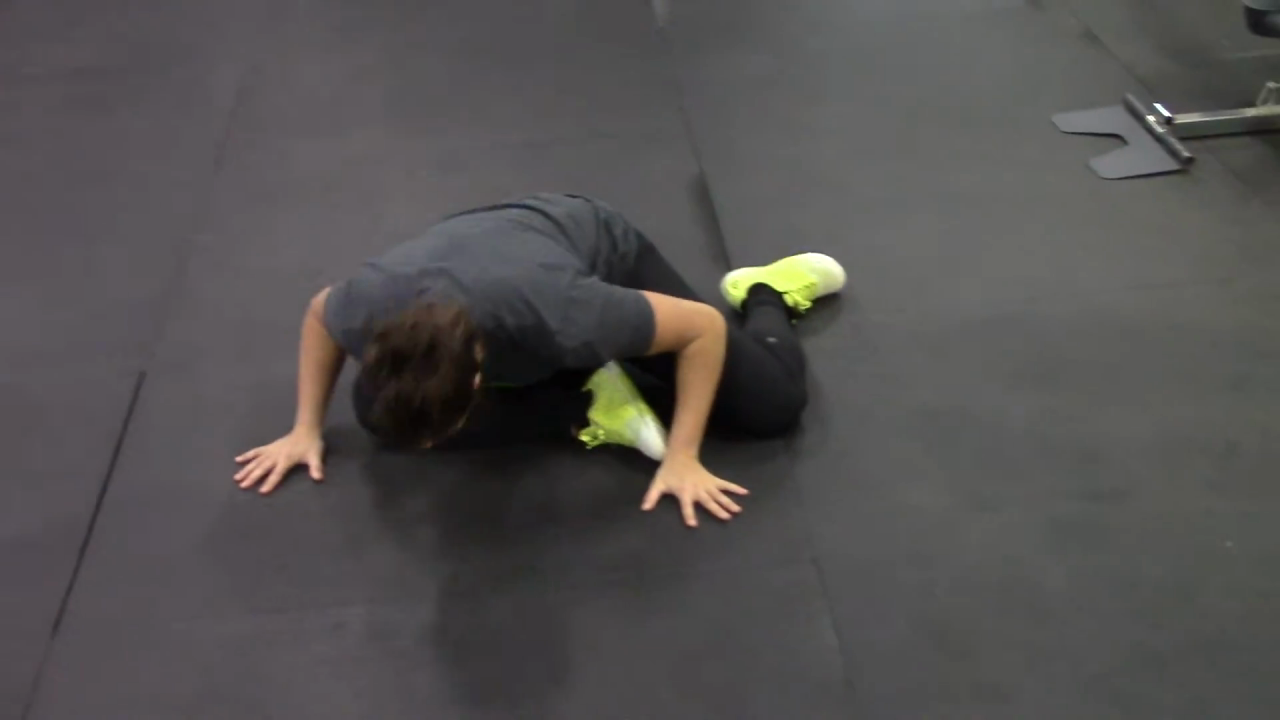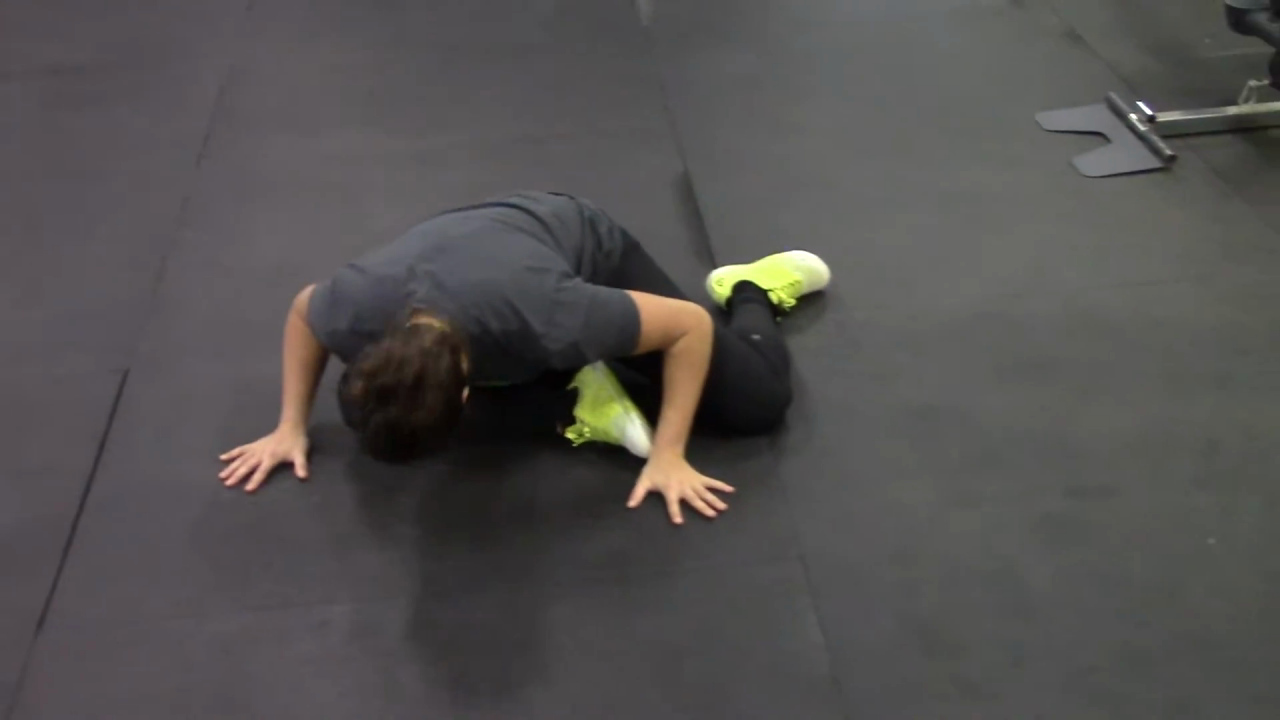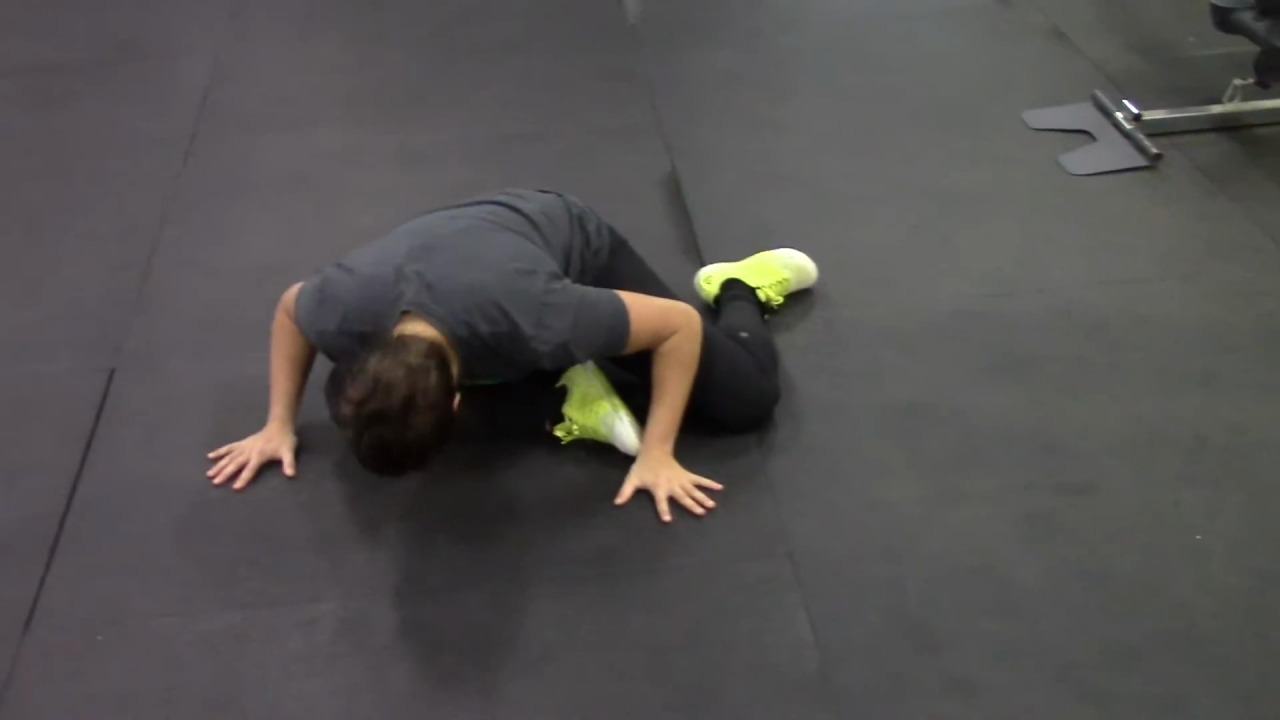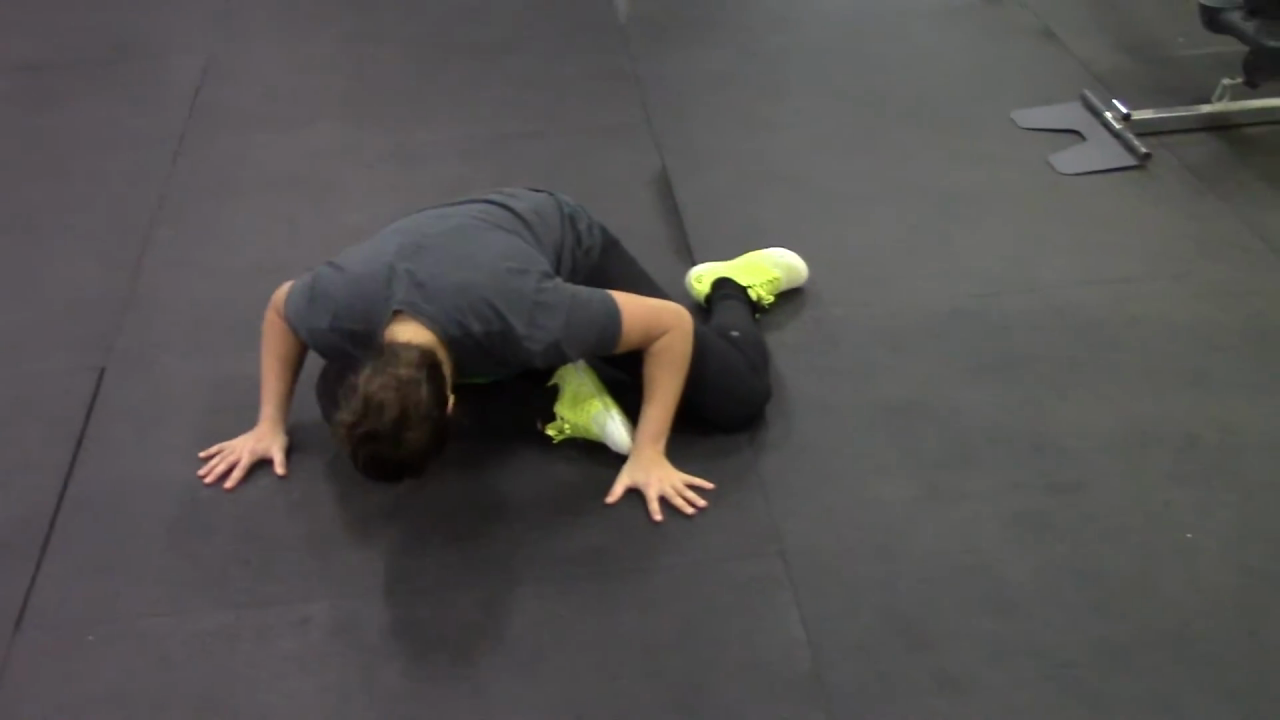
dt=0.1s
person 1, frame 1
left shoulder: (563, 322)
right shoulder: (367, 316)
left elbow: (705, 327)
right elbow: (318, 312)
left wrist: (682, 457)
right wrist: (307, 430)
left hip: (604, 255)
right hip: (507, 248)
left knee: (774, 404)
right knee: (376, 406)
left ankle: (769, 291)
right ankle: (589, 406)
person 1, frame 2
left shoulder: (549, 323)
right shoulder: (353, 318)
left elbow: (691, 325)
right elbow: (301, 309)
left wrist: (668, 455)
right wrist: (291, 428)
left hip: (589, 251)
right hip: (491, 246)
left knee: (758, 402)
right knee: (360, 407)
left ankle: (753, 288)
right ankle: (575, 402)
person 1, frame 3
left shoulder: (538, 324)
right shoulder: (343, 316)
left elbow: (682, 323)
right elbow: (289, 306)
left wrist: (657, 453)
right wrist: (279, 426)
left hip: (579, 253)
right hip: (482, 246)
left knee: (746, 399)
right knee: (345, 397)
left ankle: (741, 287)
right ankle: (565, 402)
person 1, frame 4
left shoulder: (531, 322)
right shoulder: (335, 315)
left elbow: (673, 324)
right elbow: (279, 305)
left wrist: (649, 453)
right wrist: (270, 425)
left hip: (570, 251)
right hip: (473, 239)
left knee: (737, 398)
right knee: (336, 398)
left ankle: (731, 285)
right ankle: (556, 400)
